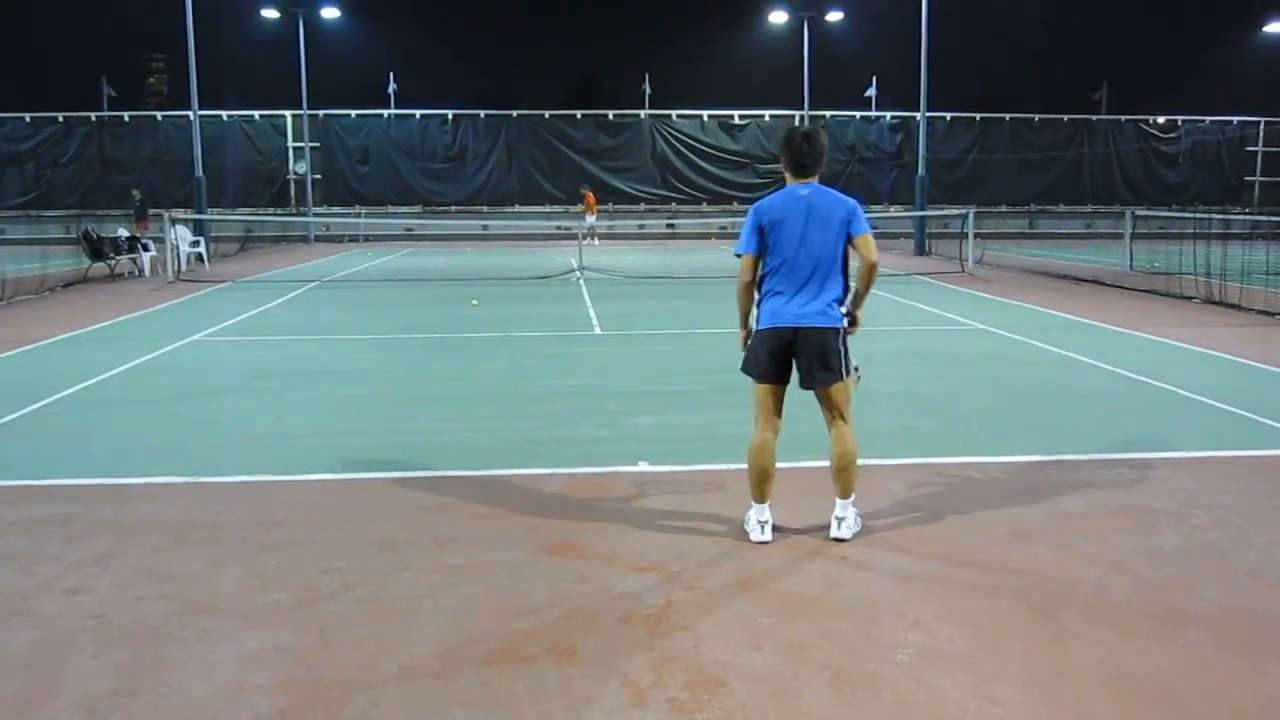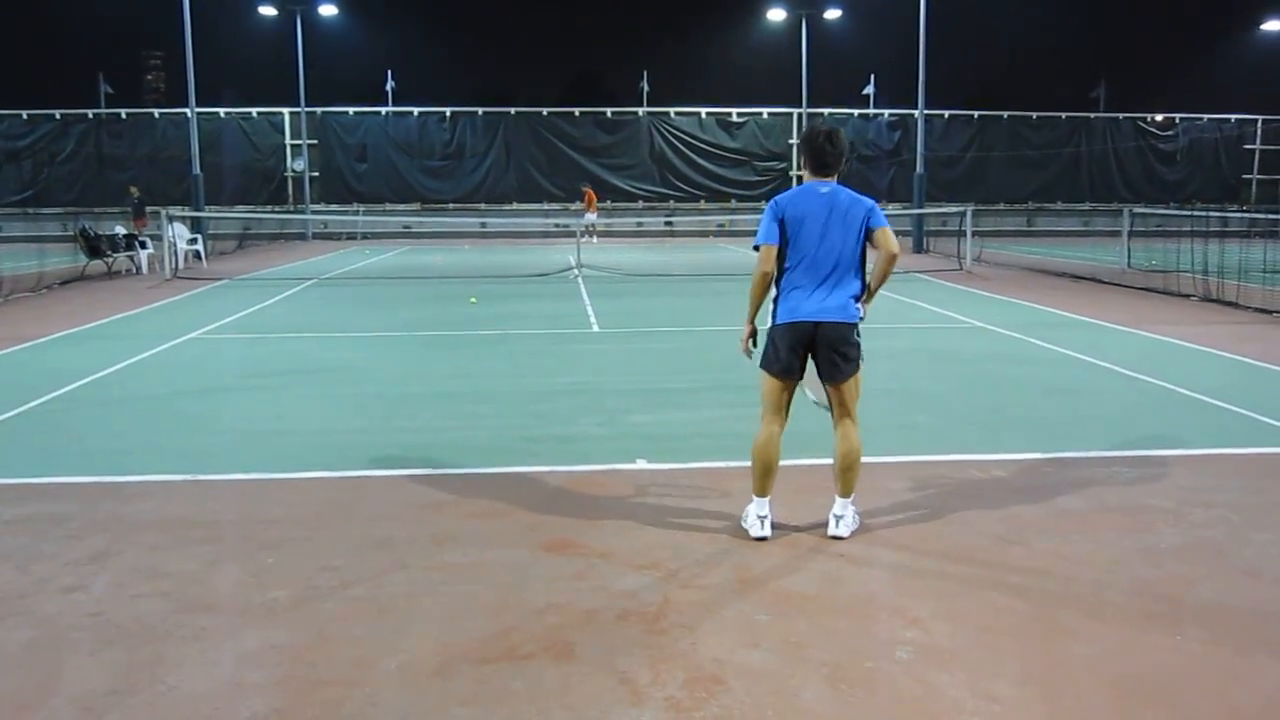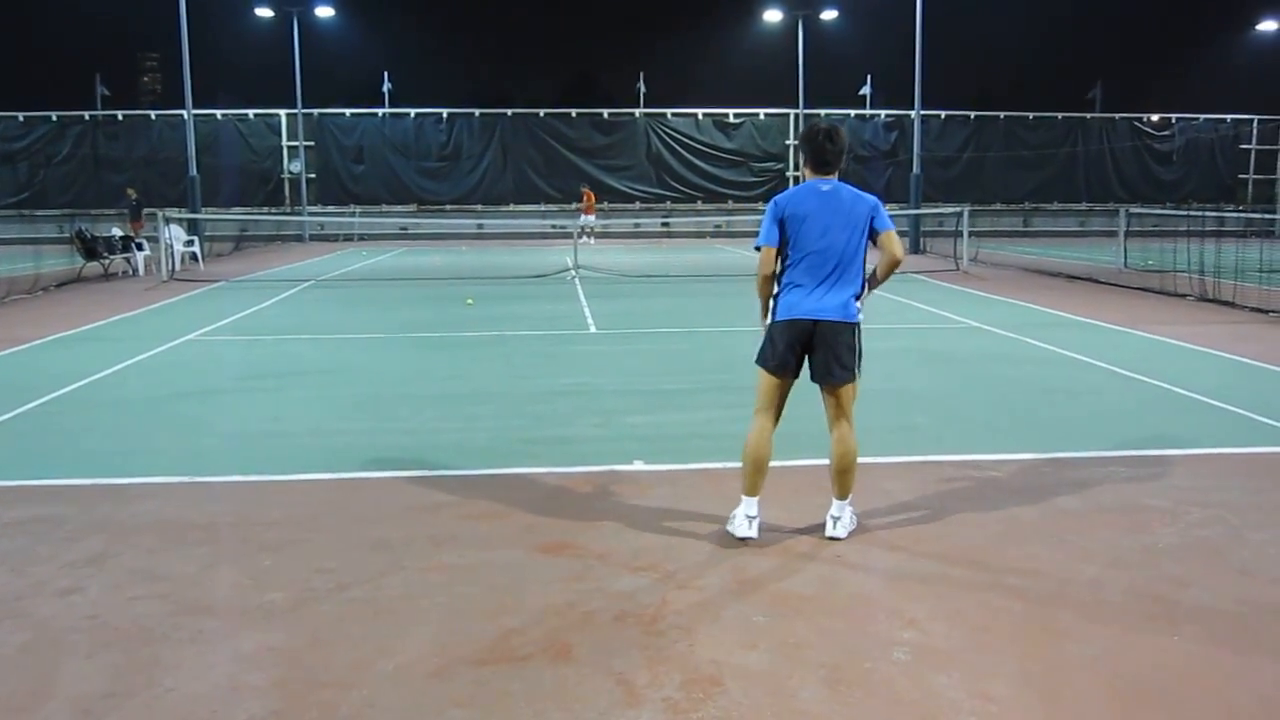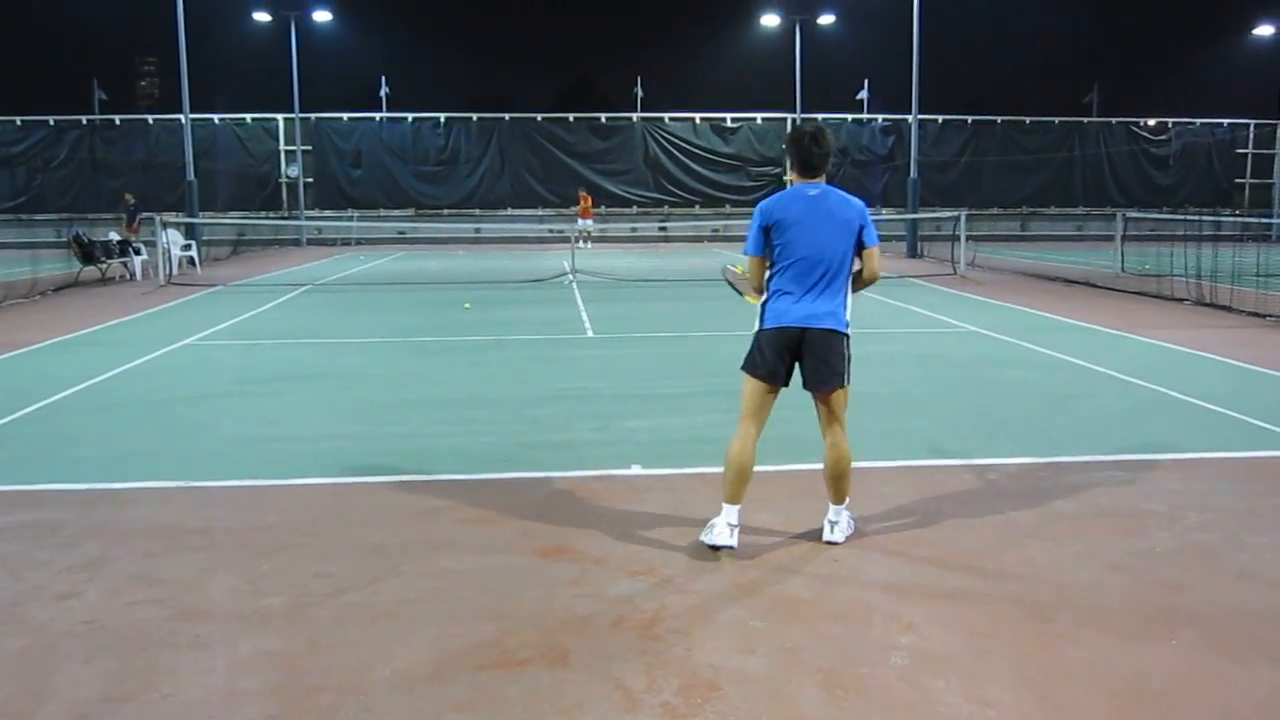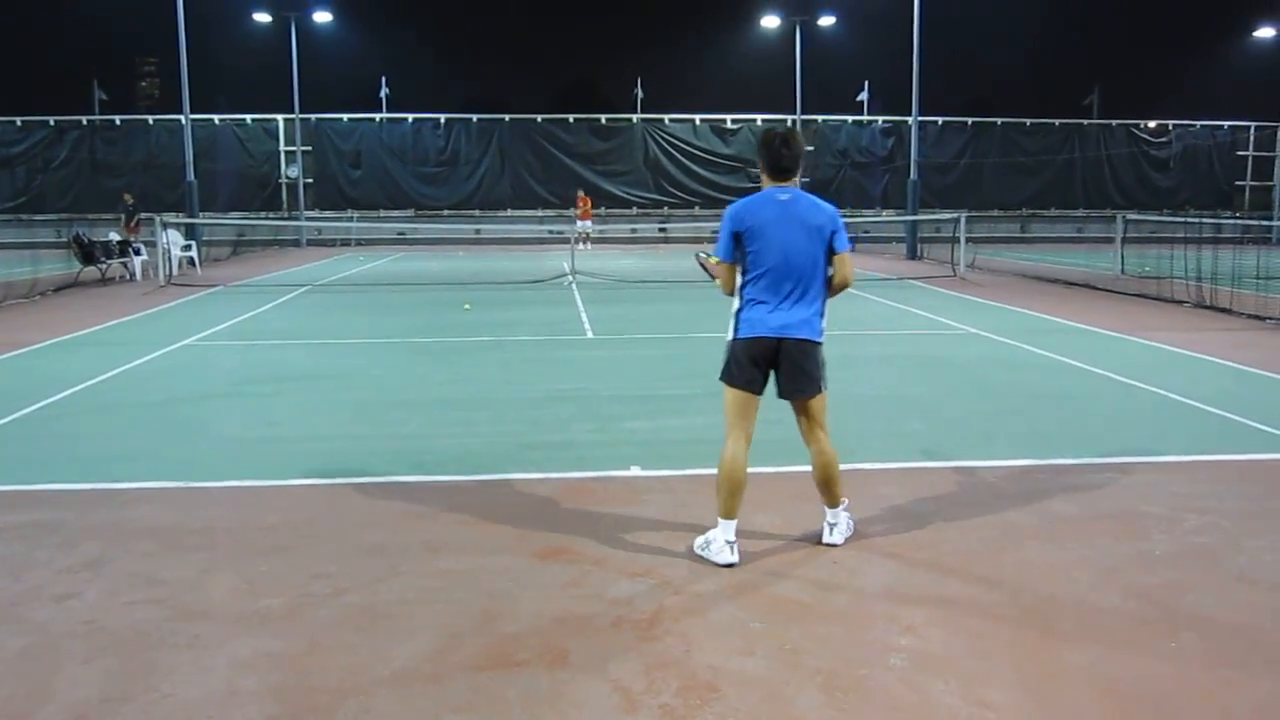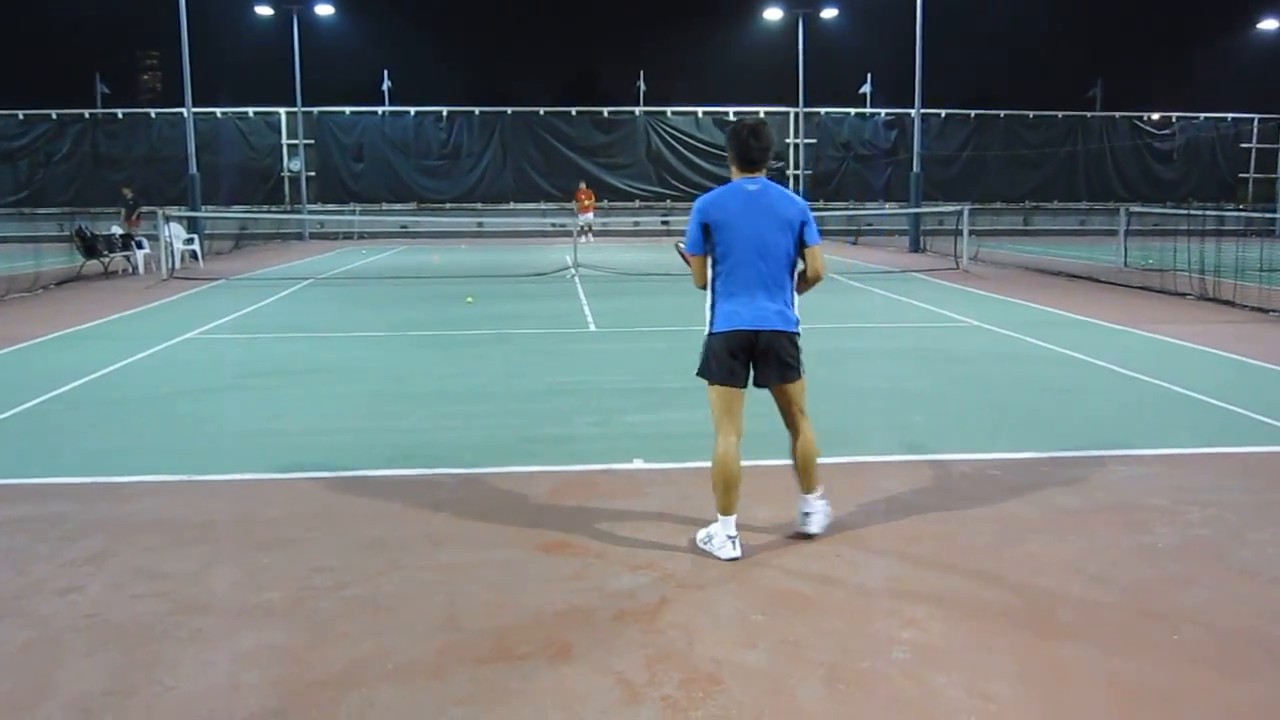
dt=0.2s
person 1, frame 1
left shoulder: (762, 210)
right shoulder: (845, 206)
left elbow: (746, 278)
right elbow: (870, 259)
left wrist: (744, 324)
right wrist: (855, 306)
left hip: (773, 327)
right hip: (824, 326)
left knee: (766, 426)
right knee: (839, 423)
left ankle: (759, 516)
right ankle: (845, 514)
person 1, frame 2
left shoulder: (782, 205)
right shoulder: (863, 206)
left elbow: (765, 268)
right elbow: (891, 250)
left wrist: (749, 320)
right wrist: (866, 296)
left hip: (789, 322)
right hip: (841, 322)
left knee: (772, 421)
right knee: (845, 421)
left ankle: (759, 512)
right ankle: (843, 512)
person 1, frame 3
left shoulder: (782, 204)
right shoulder: (867, 204)
left elbow: (766, 270)
right elbow: (894, 254)
left wrist: (765, 312)
right wrist: (867, 285)
left hip: (789, 319)
right hip: (840, 322)
left knee: (764, 418)
right knee: (841, 423)
left ankle: (747, 513)
right ankle: (840, 513)
person 1, frame 4
left shoulder: (769, 209)
right shoulder: (855, 209)
left elbow: (756, 279)
right elbow: (872, 272)
left hip: (777, 327)
right hip: (829, 330)
left knee: (749, 426)
right knee: (834, 429)
left ankle: (727, 521)
right ankle: (838, 518)
person 1, frame 5
left shoulder: (739, 213)
right shoulder: (826, 214)
left elbow: (726, 284)
right elbow: (844, 278)
left hip: (751, 335)
right hip: (802, 337)
left knee: (737, 438)
right knee: (817, 434)
left ankle: (724, 537)
right ankle: (836, 519)
person 1, frame 6
left shoulder: (707, 206)
right shoulder: (794, 205)
left elbow: (700, 278)
right elbow: (815, 271)
left hip: (728, 329)
right hip: (780, 328)
left knee: (727, 433)
right knee: (799, 422)
left ankle: (725, 531)
right ankle: (812, 508)
